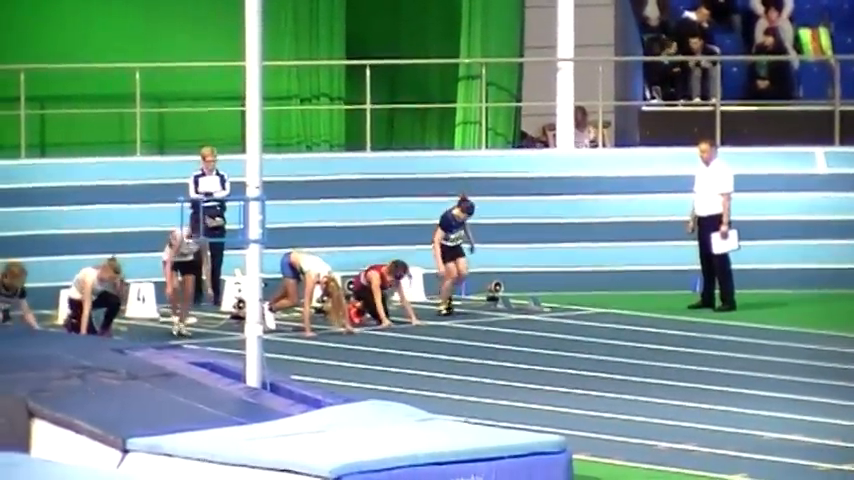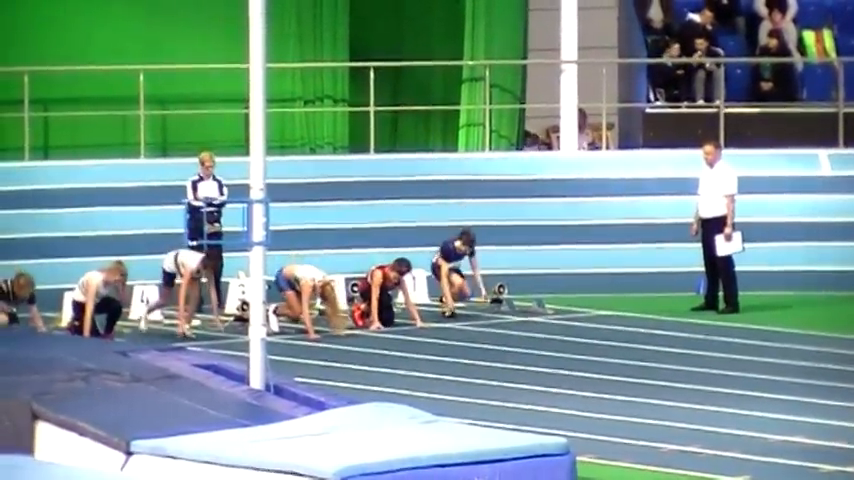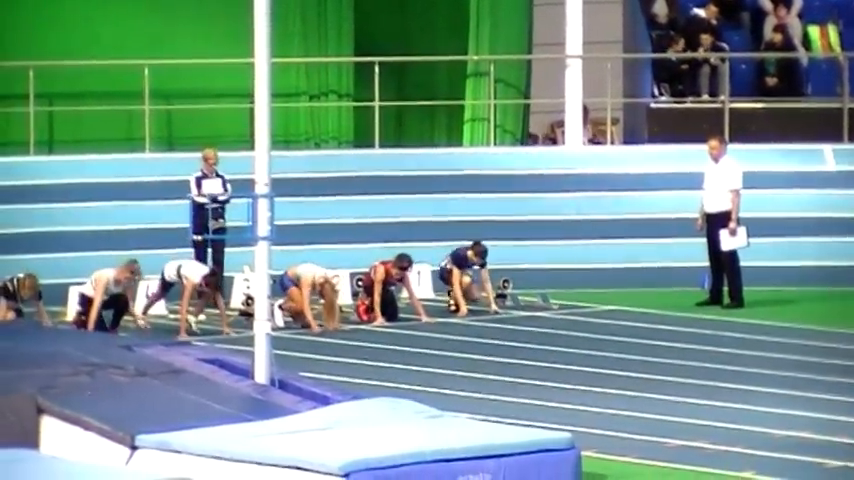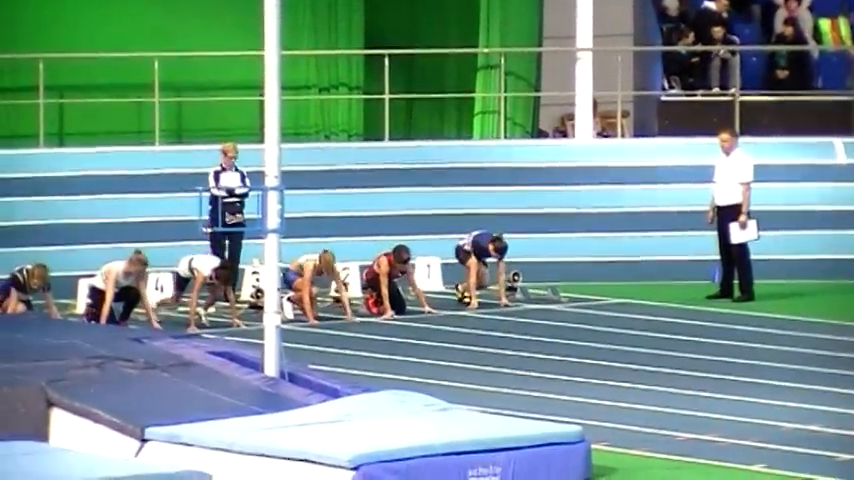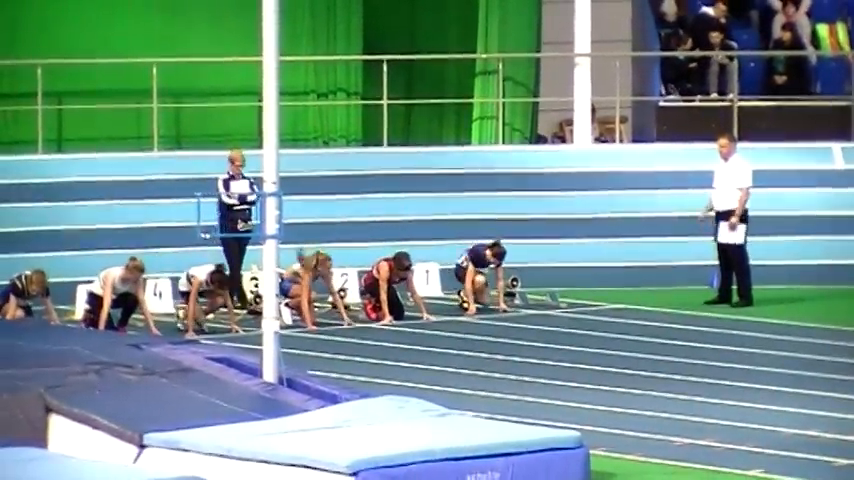
dt=0.4s
person 1, frame 1
left shoulder: (722, 170)
right shoulder: (700, 171)
left elbow: (726, 198)
left wrist: (725, 223)
right wrist: (692, 219)
left hip: (716, 220)
right hip: (702, 221)
left knee: (720, 262)
right knee: (706, 262)
left ankle: (728, 301)
right ankle: (707, 299)
person 1, frame 2
left shoulder: (726, 172)
right shoulder: (704, 173)
left elbow: (730, 200)
left wrist: (729, 225)
right wrist: (696, 221)
left hip: (720, 222)
right hip: (707, 223)
left knee: (724, 264)
right knee: (710, 264)
left ankle: (732, 303)
right ankle: (710, 301)
person 1, frame 3
left shoulder: (731, 167)
right shoulder: (709, 168)
left elbow: (735, 195)
left wrist: (733, 220)
right wrist: (701, 216)
left hip: (725, 217)
right hip: (711, 217)
left knee: (729, 258)
right knee: (714, 259)
left ankle: (736, 298)
right ankle: (715, 296)
person 1, frame 4
left shoulder: (742, 160)
right shoulder: (720, 161)
left elbow: (746, 188)
left wrist: (744, 213)
right wrist: (712, 209)
left hip: (736, 209)
right hip: (722, 210)
left knee: (739, 251)
right knee: (725, 251)
left ankle: (747, 291)
right ankle: (725, 289)
person 1, frame 5
left shoulder: (741, 166)
right shoulder: (719, 167)
left elbow: (745, 193)
left wrist: (736, 216)
right wrist: (708, 208)
left hip: (735, 216)
right hip: (721, 216)
left knee: (738, 256)
right knee: (724, 257)
left ankle: (745, 297)
right ankle: (724, 294)
person 2, frame 1
left shoulder: (222, 176)
right shoulder: (195, 177)
left elbow: (226, 193)
right elbow: (193, 197)
left wrist: (206, 195)
right wrist: (215, 196)
left hip: (217, 220)
right hip: (199, 220)
left knee: (216, 258)
right knee: (198, 256)
left ankle: (216, 294)
right ankle: (197, 292)
person 2, frame 2
left shoulder: (219, 182)
right shoulder: (192, 182)
left elbow: (224, 199)
right elbow: (192, 202)
left wrist: (206, 201)
right wrist: (212, 201)
left hip: (214, 226)
right hip: (197, 227)
left knee: (217, 261)
left ankle: (217, 297)
right ankle: (197, 300)
person 2, frame 3
left shoulder: (222, 178)
right shoulder: (196, 179)
left elbow: (227, 196)
right elbow: (196, 199)
left wrist: (209, 197)
right wrist: (217, 198)
left hip: (218, 222)
right hip: (201, 223)
left knee: (218, 259)
right knee: (201, 260)
left ankle: (218, 293)
person 2, frame 4
left shoulder: (241, 173)
right shoulder: (215, 173)
left elbow: (246, 191)
right elbow: (215, 192)
left wrist: (226, 190)
right wrist: (235, 191)
left hip: (237, 217)
right hip: (219, 218)
left knee: (234, 256)
right knee: (218, 254)
left ankle: (230, 289)
person 2, frame 5
left shoulder: (248, 181)
right shoulder: (223, 181)
left elbow: (255, 197)
right elbow: (225, 200)
left wrist: (236, 197)
right wrist: (245, 199)
left hip: (244, 225)
right hip: (228, 226)
left knee: (237, 265)
right knee: (235, 265)
right ankle: (242, 300)
